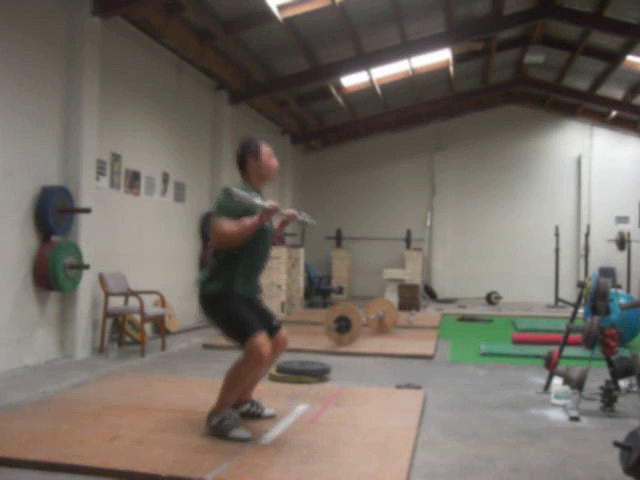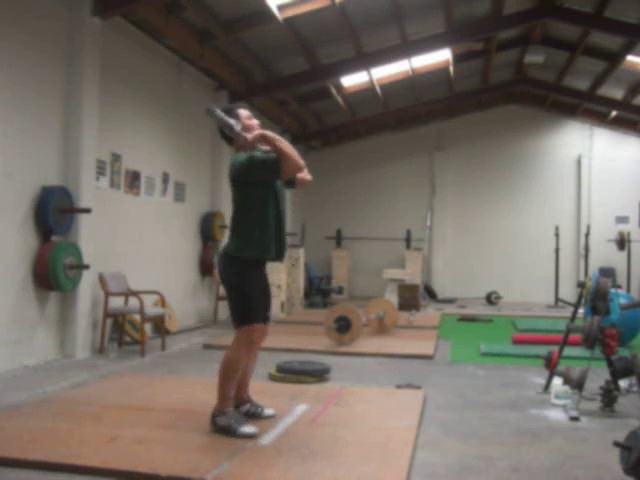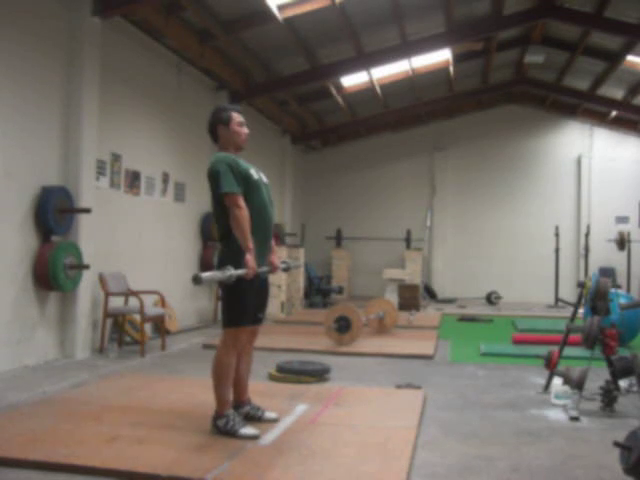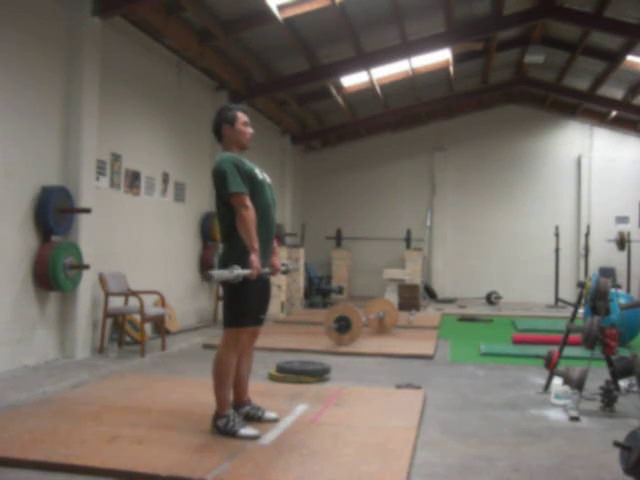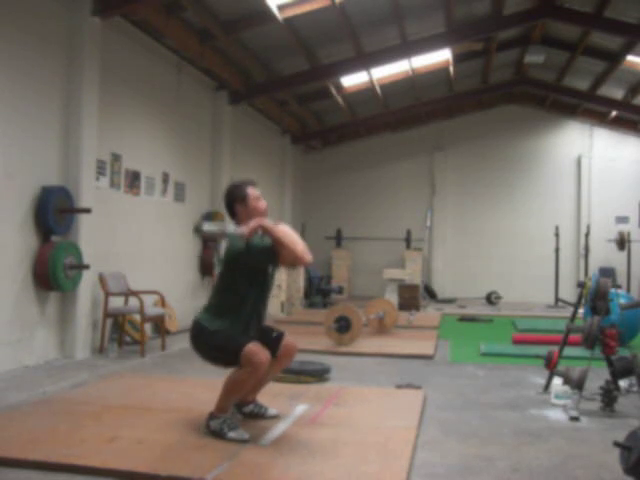
dt=1s
person 1, frame 1
left shoulder: (257, 199)
right shoulder: (237, 197)
left elbow: (263, 239)
right elbow: (220, 236)
left wrist: (281, 223)
right wrist: (258, 220)
left hip: (244, 291)
right hip: (221, 292)
left knee: (279, 340)
right knee: (260, 350)
left ankle: (242, 400)
right ankle: (220, 413)
person 1, frame 2
left shoulder: (259, 160)
right shoulder: (246, 162)
left elbow: (303, 176)
right elbow: (296, 164)
left wrist: (269, 141)
right wrist: (268, 137)
left hip: (254, 260)
right hip: (241, 261)
left knee: (256, 335)
right knee: (249, 336)
left ankle: (242, 400)
right ankle: (223, 412)
person 1, frame 3
left shoulder: (246, 166)
right shoulder: (223, 163)
right elbow: (237, 208)
left wrist: (271, 252)
right wrist: (247, 252)
left hip: (258, 265)
right hip: (239, 264)
left knee: (248, 337)
right knee: (233, 339)
left ankle: (242, 403)
right ankle: (223, 415)
person 1, frame 4
left shoulder: (247, 165)
right shoulder: (228, 163)
right elbow: (244, 208)
left wrist: (273, 254)
right wrist: (252, 253)
left hip: (259, 265)
right hip: (242, 264)
left knee: (249, 338)
right knee: (234, 339)
left ankle: (242, 403)
right ankle: (223, 415)
person 1, frame 5
left shoulder: (260, 243)
right shoulder: (245, 246)
left elbow: (303, 256)
right elbow: (300, 258)
left wrist: (281, 229)
right wrist: (268, 226)
left hip: (239, 326)
right hip: (211, 332)
left knee: (287, 348)
right knee: (259, 358)
left ankle: (245, 400)
right ankle: (219, 416)
